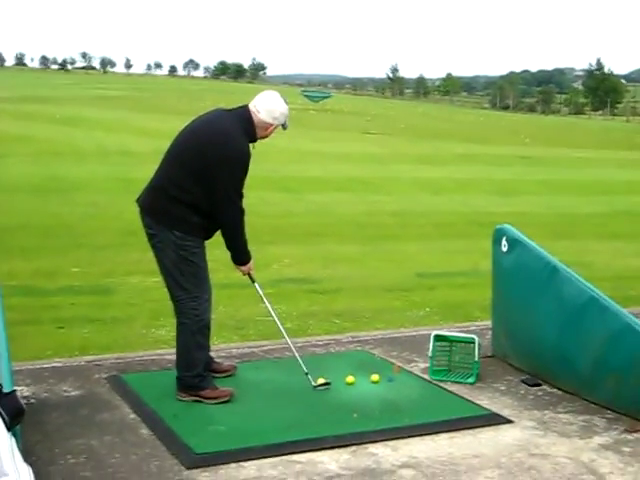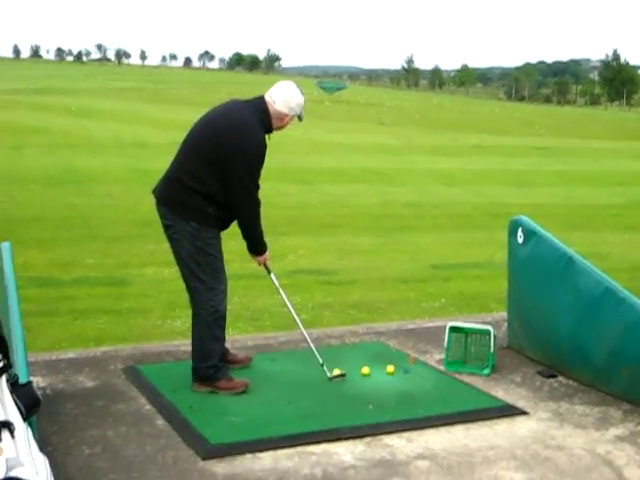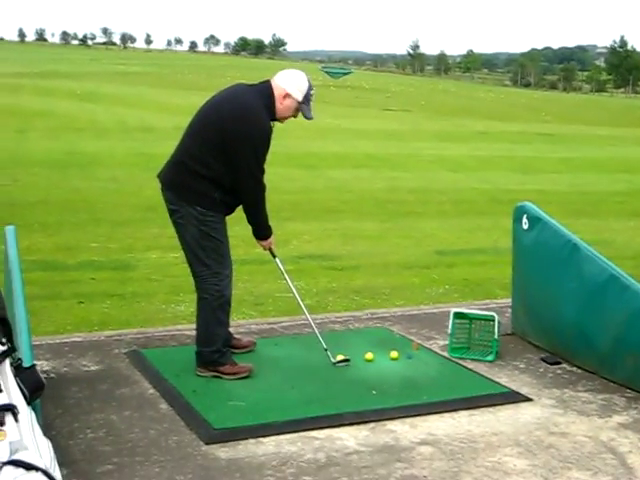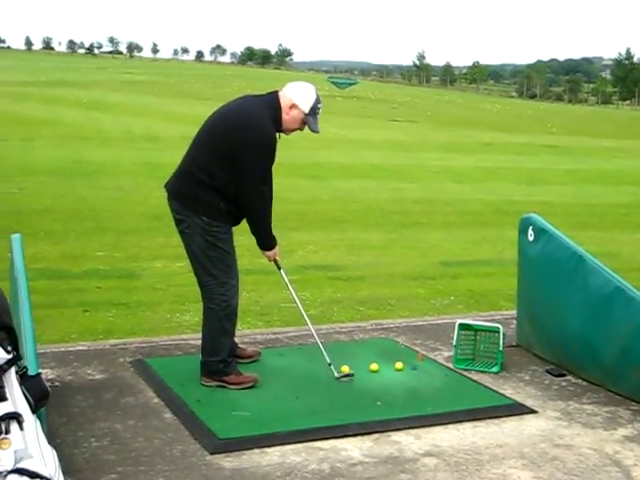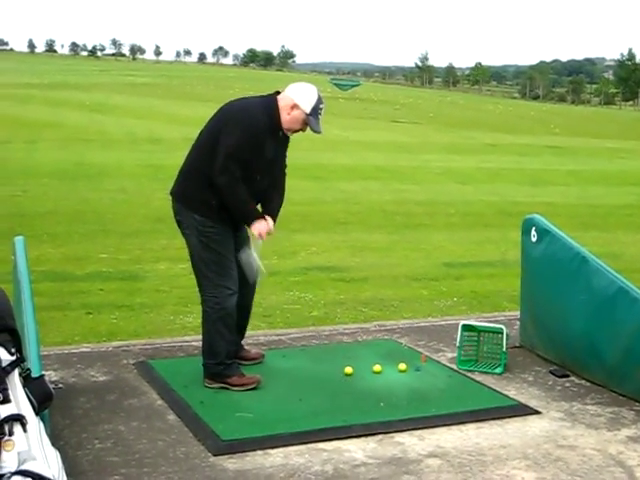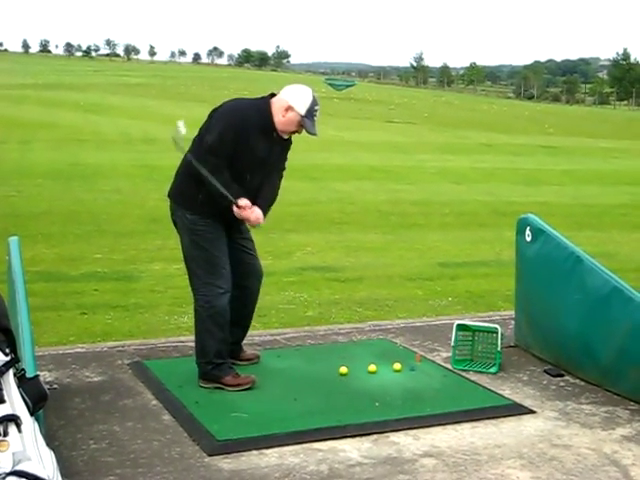
dt=0.3s
person 1, frame 1
left shoulder: (223, 122)
right shoulder: (232, 145)
right elbow: (229, 207)
right wrist: (241, 256)
left hip: (168, 212)
right hip: (174, 222)
left knee: (196, 296)
right knee: (194, 301)
left ankle: (200, 361)
right ankle: (192, 382)
person 1, frame 2
left shoulder: (239, 112)
right shoulder: (248, 136)
right elbow: (245, 197)
right wrist: (258, 247)
left hip: (186, 204)
right hip: (190, 212)
left knee: (212, 288)
right knee: (210, 292)
left ankle: (215, 352)
right ankle: (208, 373)
person 1, frame 3
left shoulder: (246, 98)
right shoulder: (252, 119)
left elbow: (244, 175)
right elbow: (250, 181)
right wrist: (263, 230)
left hip: (191, 188)
right hip: (194, 197)
left knee: (217, 271)
right knee: (215, 276)
left ankle: (219, 336)
right ankle: (211, 358)
person 1, frame 4
left shoulder: (257, 112)
right shoulder: (257, 127)
left elbow: (260, 180)
right elbow: (252, 191)
left wrist: (265, 227)
right wrist: (267, 240)
left hip: (204, 202)
right hip: (200, 206)
left knee: (225, 279)
right knee: (221, 286)
left ankle: (224, 346)
right ankle: (216, 367)
person 1, frame 5
left shoulder: (275, 129)
right shoulder: (246, 118)
left elbow: (275, 177)
right elbow: (225, 173)
left wrist: (269, 217)
right wrist: (252, 218)
left hip: (224, 209)
right hip: (201, 209)
left knee: (243, 277)
right knee: (221, 288)
left ankle: (231, 347)
right ankle: (219, 369)
person 1, frame 6
left shoulder: (279, 136)
right shoulder: (236, 116)
left elbow: (271, 178)
right elbow: (209, 164)
left wrist: (259, 209)
right wrist: (238, 199)
left hip: (229, 212)
right hip: (198, 210)
left knee: (249, 277)
right knee: (215, 288)
left ankle: (229, 347)
right ankle: (213, 369)
